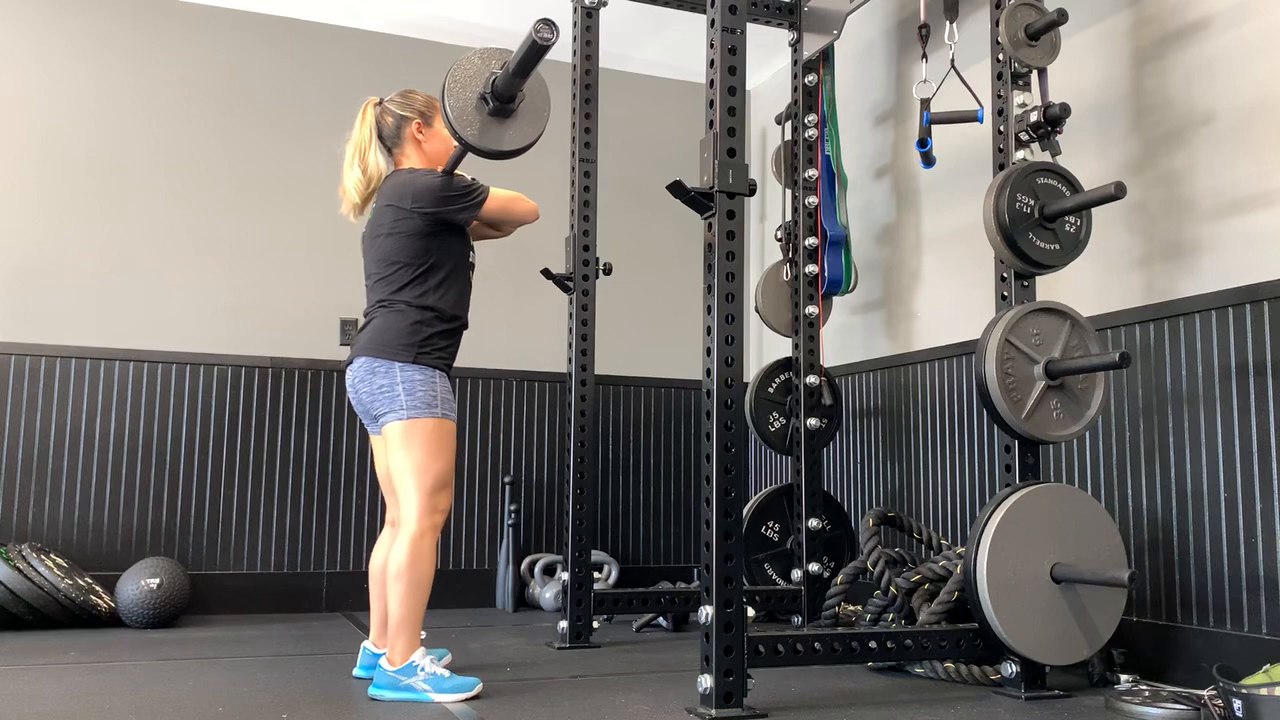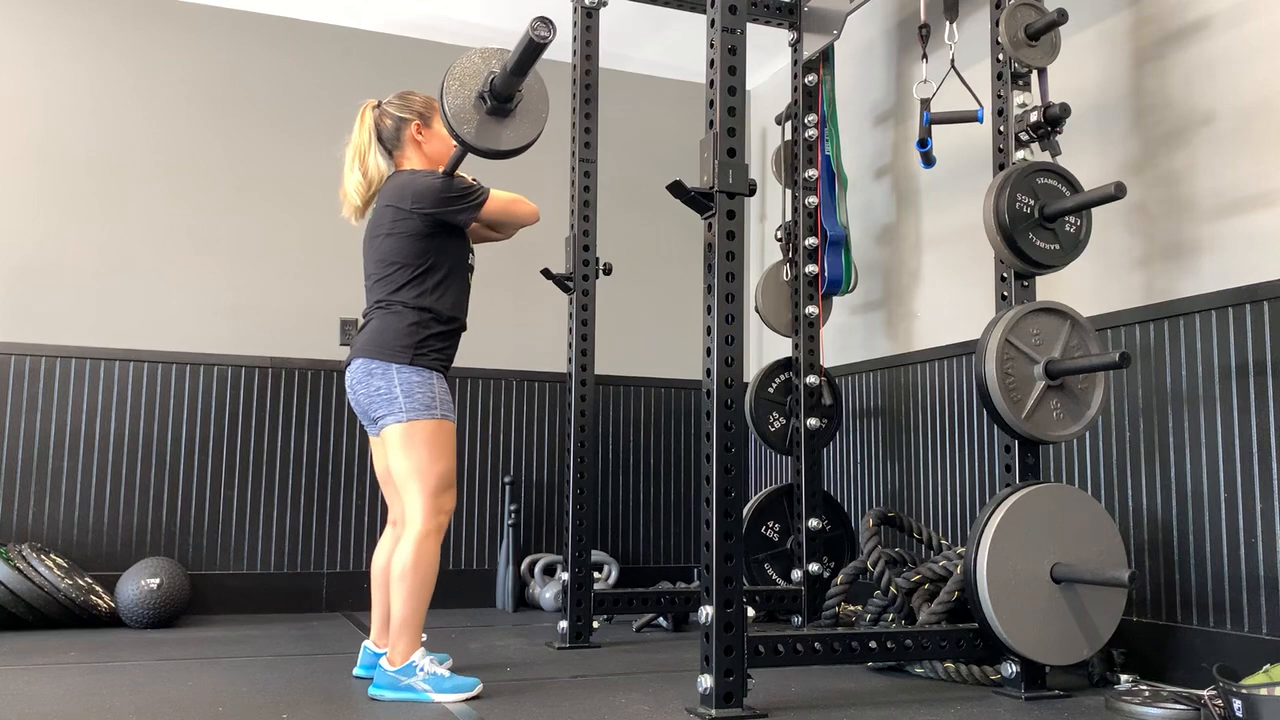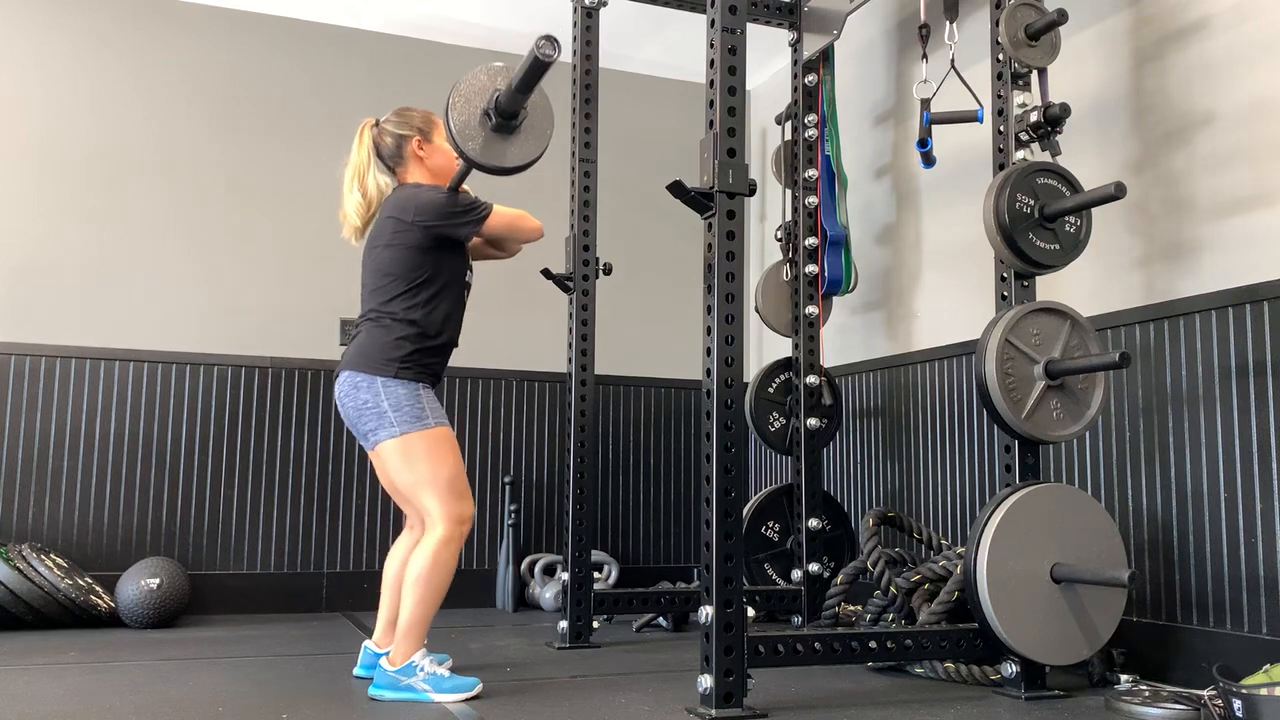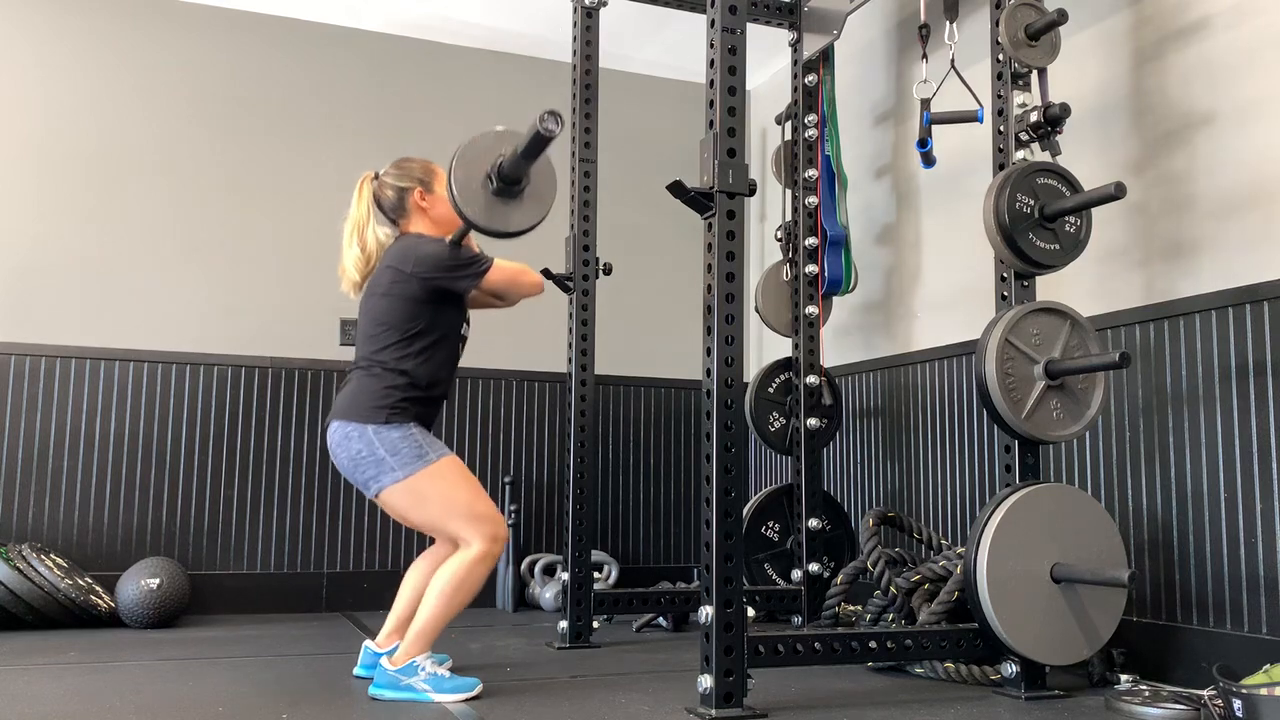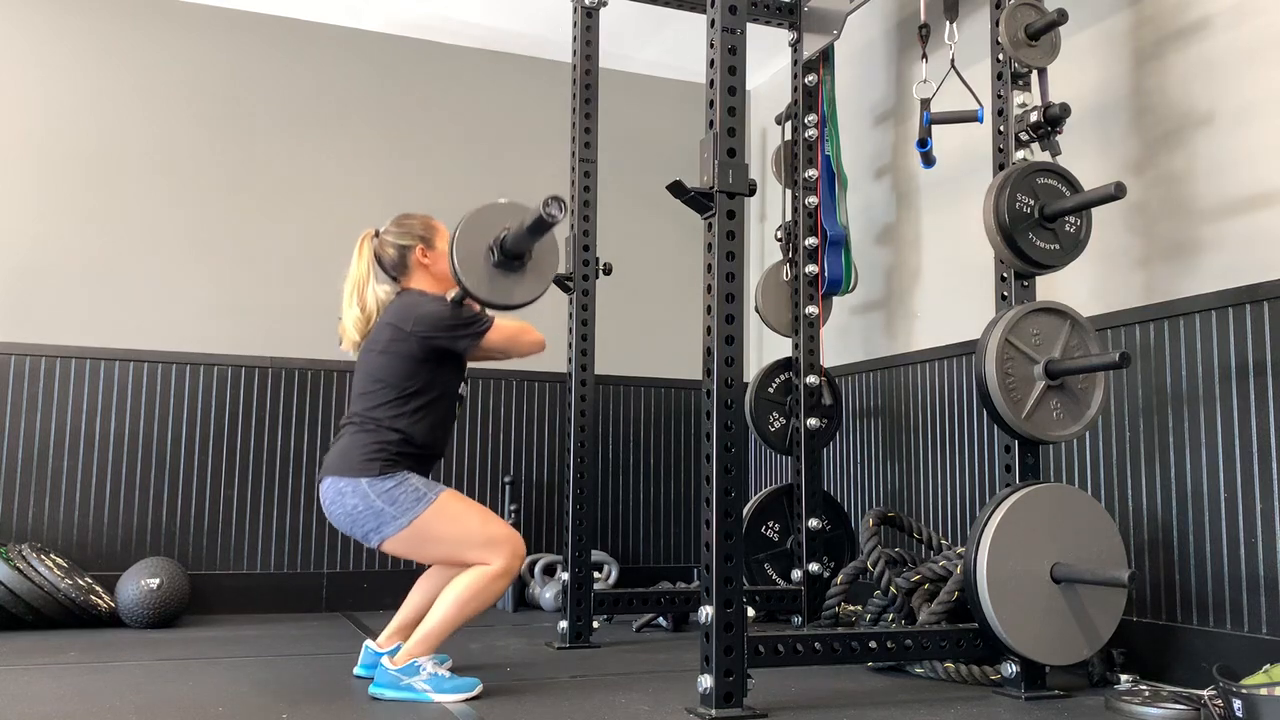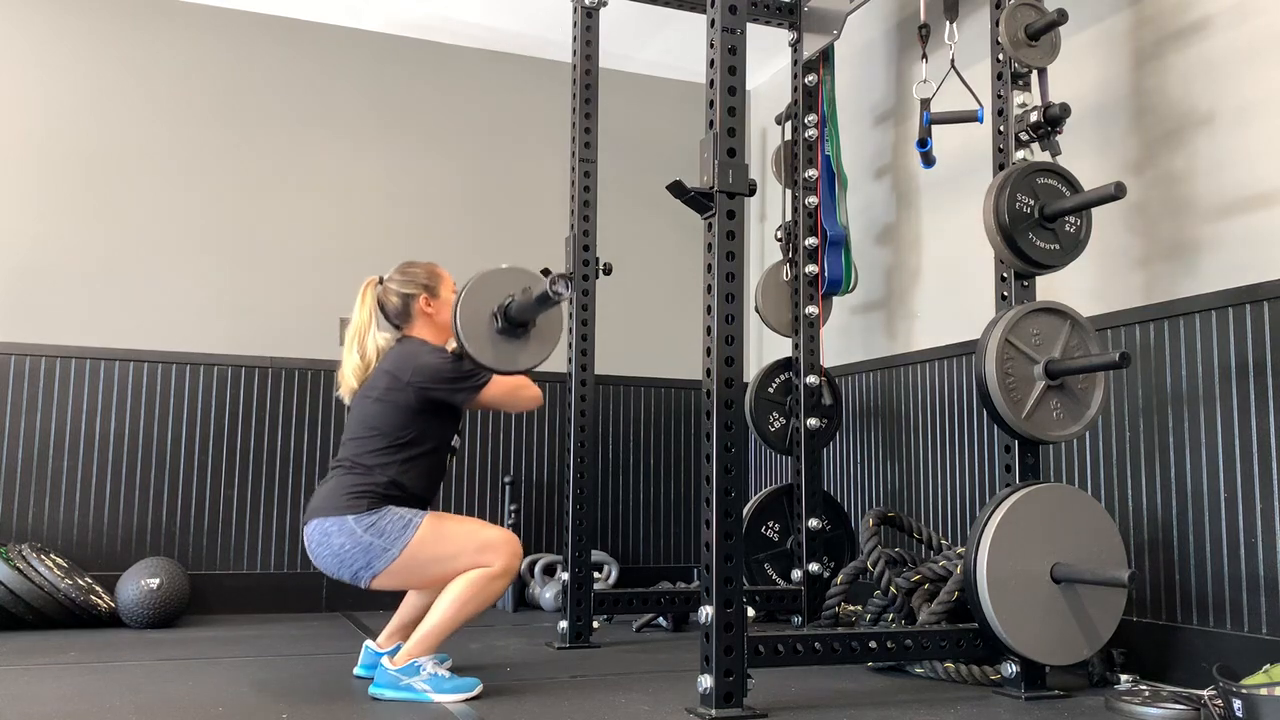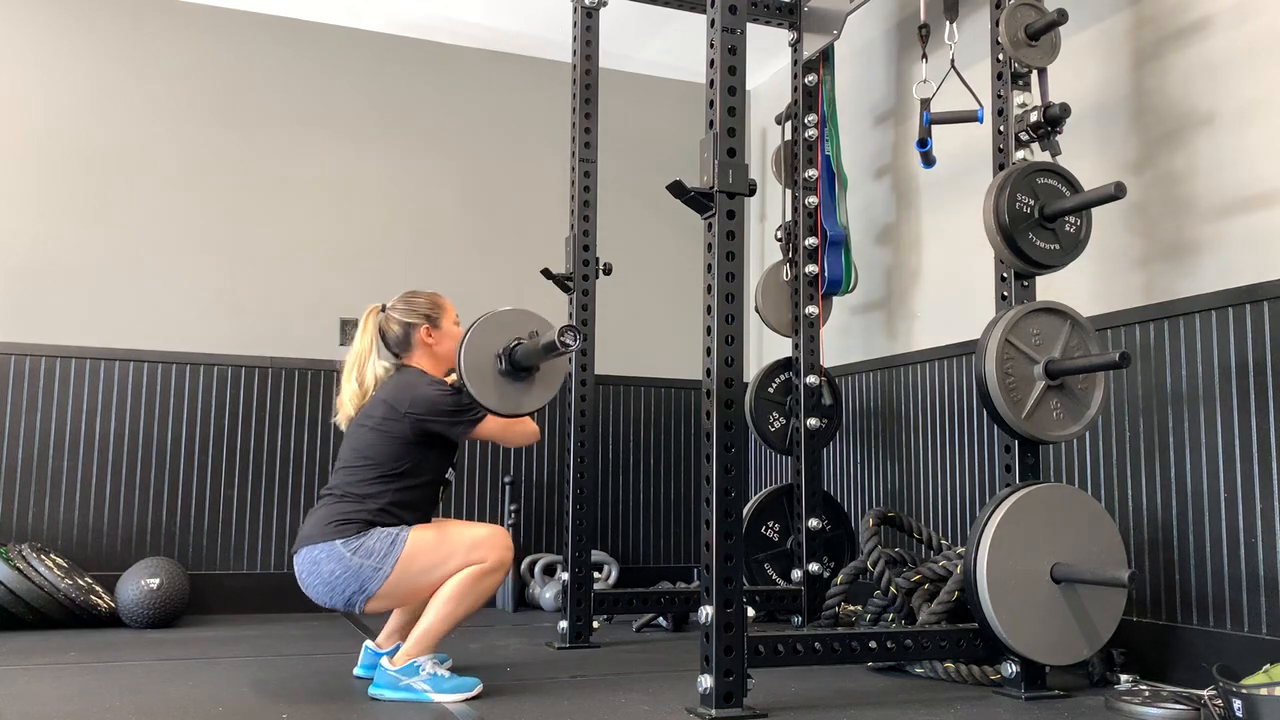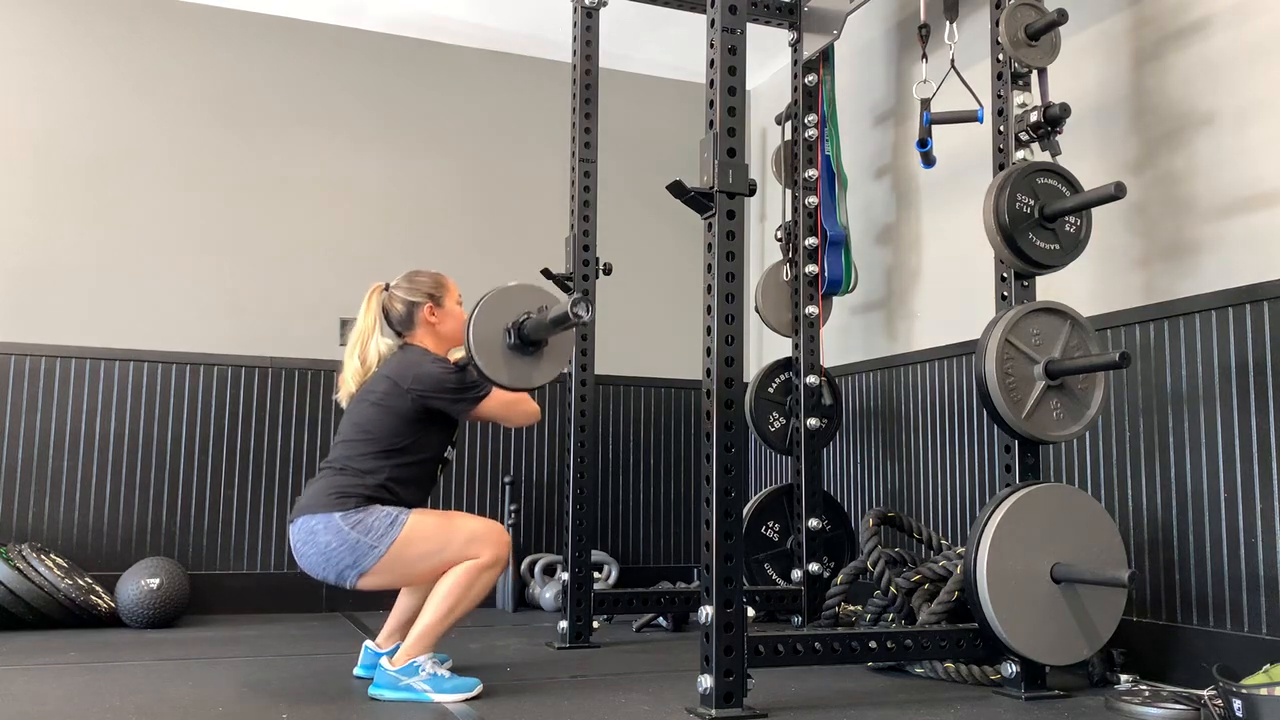
dt=0.3s
person 1, frame 1
left shoulder: (395, 197)
right shoulder: (426, 187)
left elbow: (477, 226)
right elbow: (526, 210)
left wrist: (474, 213)
right wrist: (476, 196)
left hip: (379, 368)
right hip: (405, 367)
left knee: (403, 517)
right knee: (424, 515)
left ankle: (380, 648)
right ankle: (401, 666)
person 1, frame 2
left shoulder: (396, 198)
right shoulder: (427, 189)
left elbow: (490, 229)
right elbow: (526, 213)
left wrist: (470, 205)
right wrist: (475, 195)
left hip: (378, 369)
right hip: (403, 367)
left knee: (406, 519)
right knee: (429, 515)
left ankle: (380, 647)
right ankle: (402, 666)
person 1, frame 3
left shoulder: (404, 211)
right shoulder: (429, 203)
left elbow: (499, 247)
right elbow: (528, 229)
left wrist: (479, 235)
right wrist: (489, 225)
left hip: (370, 384)
right hip: (389, 383)
left knee: (425, 522)
right knee: (450, 518)
left ankle: (382, 647)
right ankle: (403, 666)
person 1, frame 4
left shoulder: (405, 259)
right shoulder: (430, 255)
left elbow: (498, 295)
right elbow: (528, 282)
left wrist: (470, 259)
right wrist: (474, 255)
left hip: (364, 428)
right hip: (382, 429)
left knee: (459, 538)
right knee: (485, 536)
left ankle: (384, 647)
right ankle: (404, 665)
person 1, frame 5
left shoulder: (406, 314)
right shoulder: (429, 313)
left elbow: (477, 344)
right elbow: (530, 340)
left wrist: (472, 312)
right wrist: (479, 310)
left hip: (355, 483)
right hip: (370, 484)
left knee: (477, 546)
right knee: (504, 551)
left ankle: (387, 646)
right ankle: (406, 666)
person 1, frame 6
left shoulder: (406, 360)
right shoulder: (428, 365)
right elbow: (527, 396)
left wrist: (473, 362)
right wrist: (484, 361)
left hip: (342, 526)
right hip: (356, 527)
left knee: (469, 553)
right knee: (503, 552)
left ankle: (386, 647)
right ankle: (405, 666)
person 1, frame 7
left shoulder: (404, 390)
right shoulder: (425, 396)
right elbow: (524, 432)
left wrist: (472, 389)
left hip: (333, 553)
right hip: (341, 556)
left knee: (462, 551)
right knee: (494, 547)
left ankle: (385, 649)
right ankle: (405, 667)
person 1, frame 8
left shoulder: (407, 369)
right shoulder: (428, 373)
right elbow: (524, 412)
left wrist: (473, 371)
left hip: (328, 528)
right hip: (339, 529)
left knee: (459, 547)
right knee: (490, 544)
left ankle: (385, 649)
right ankle: (405, 666)
